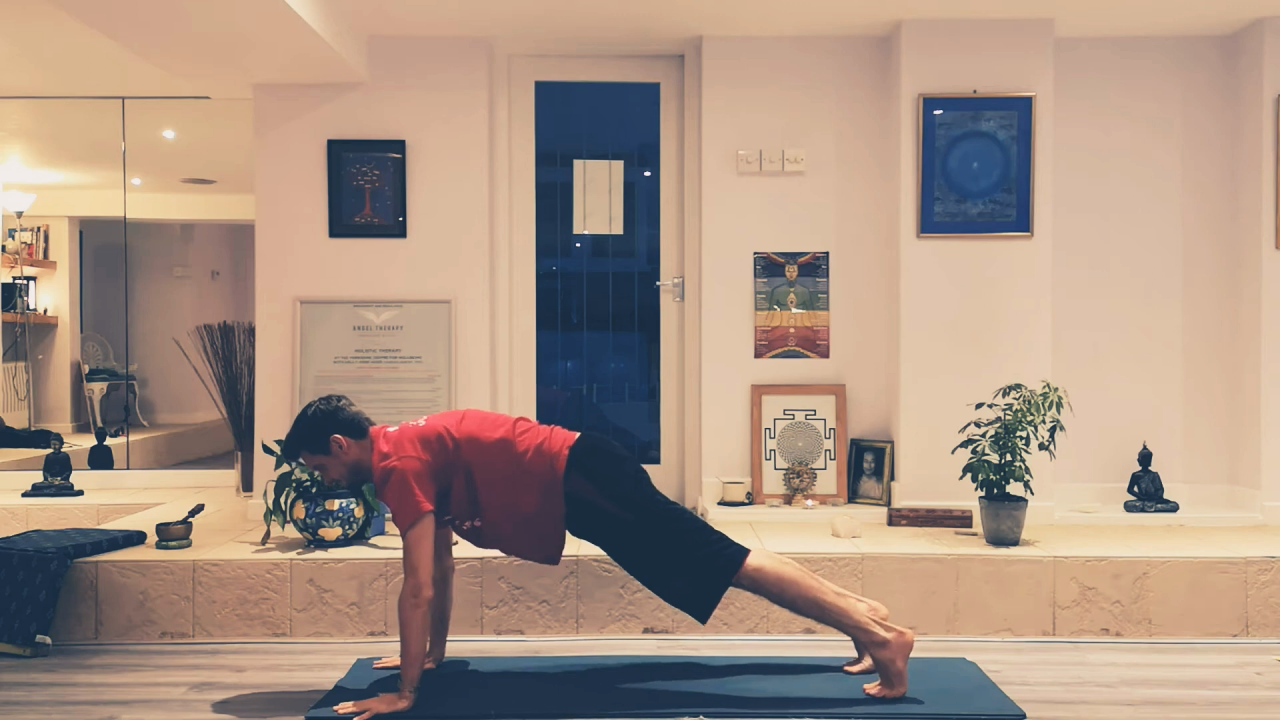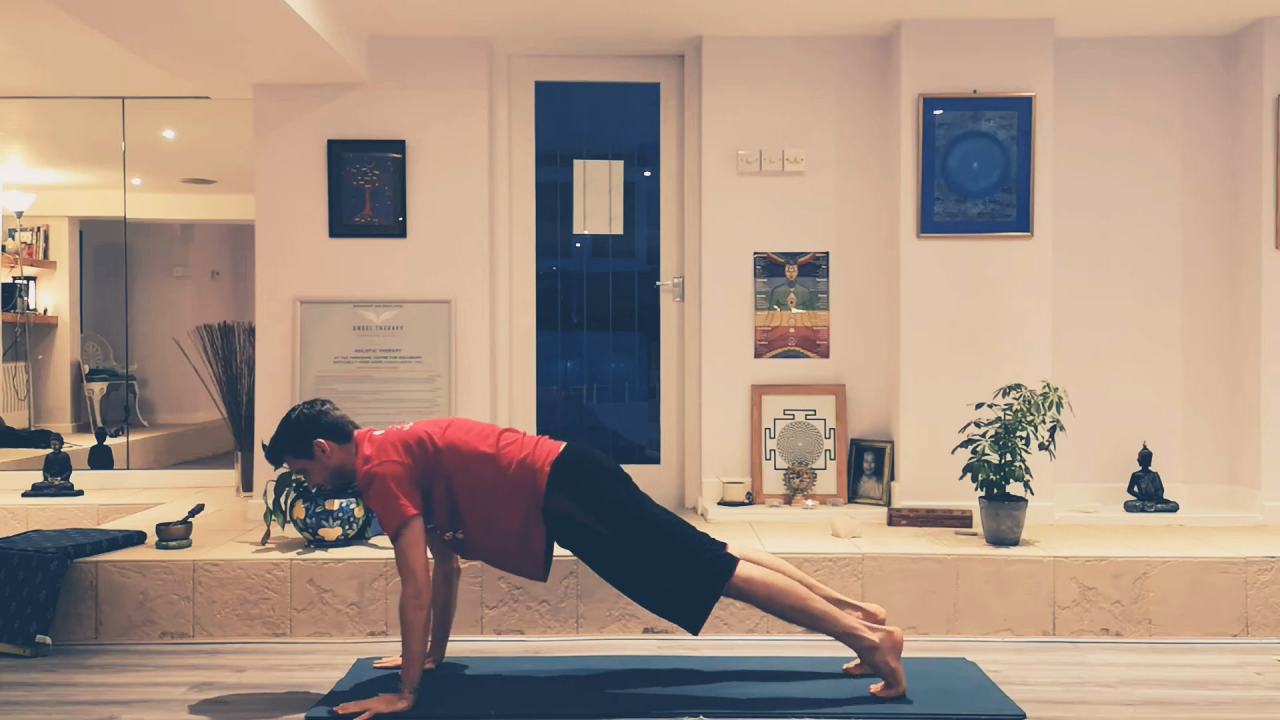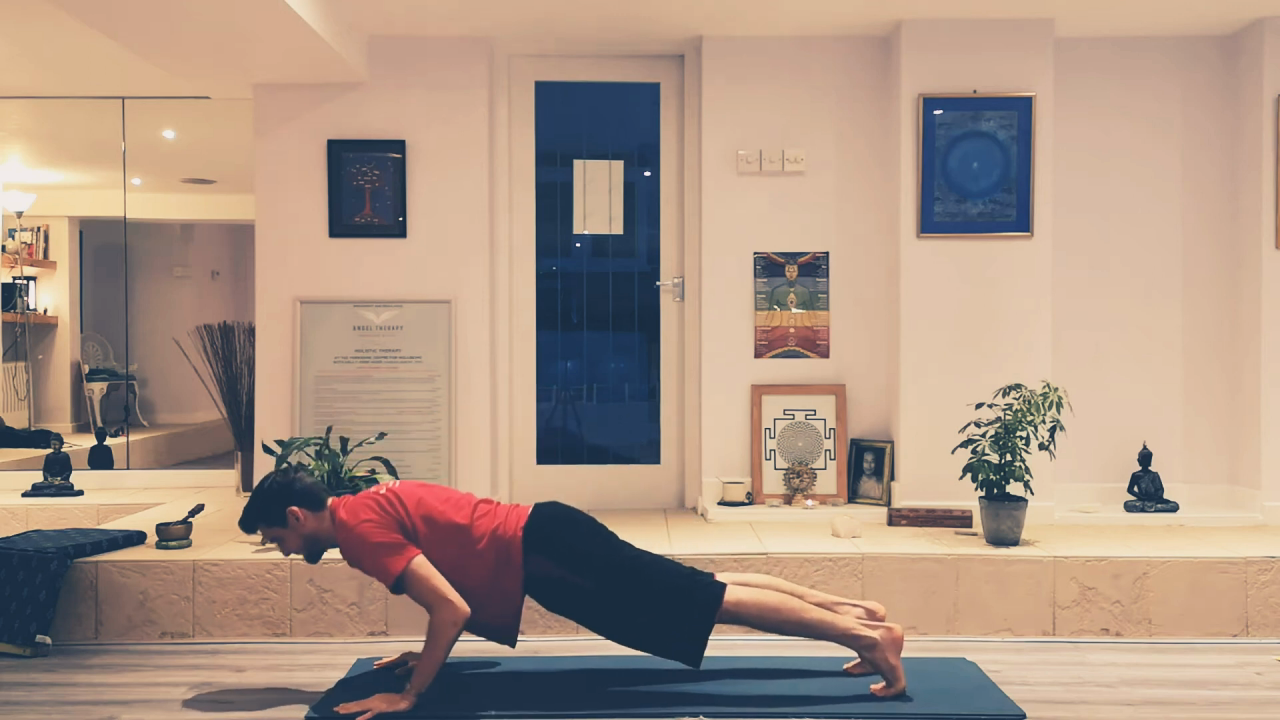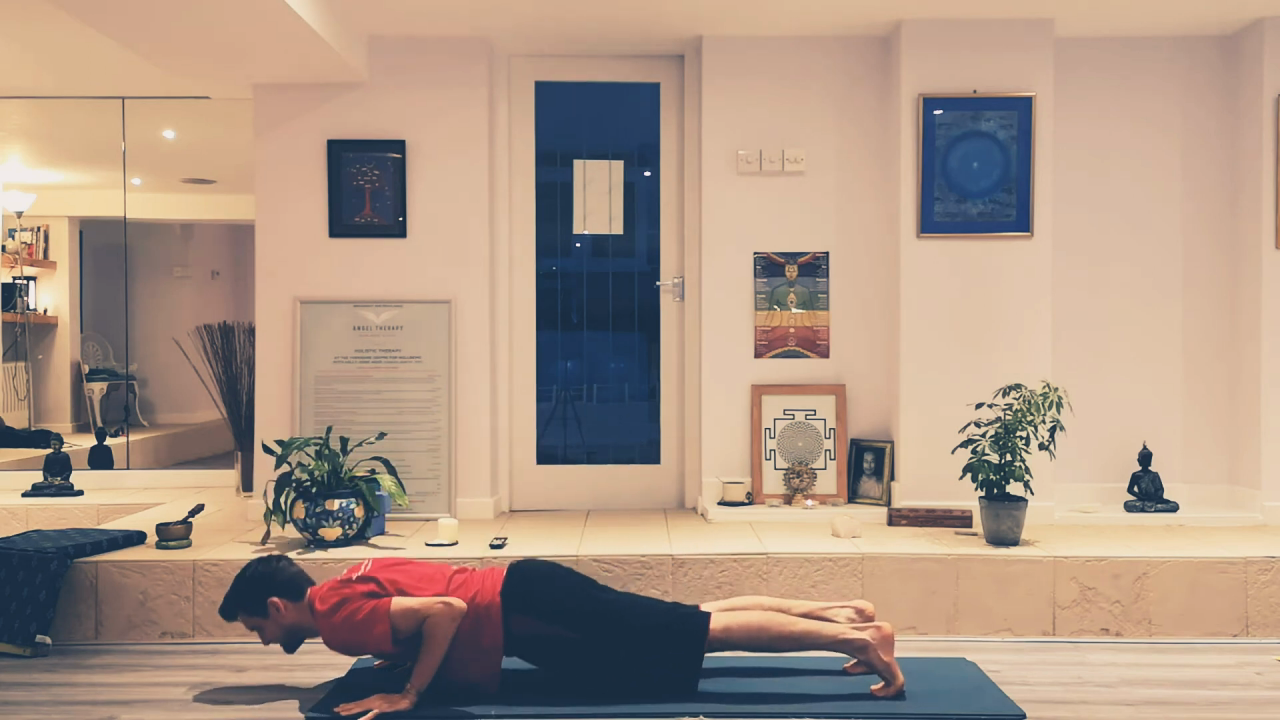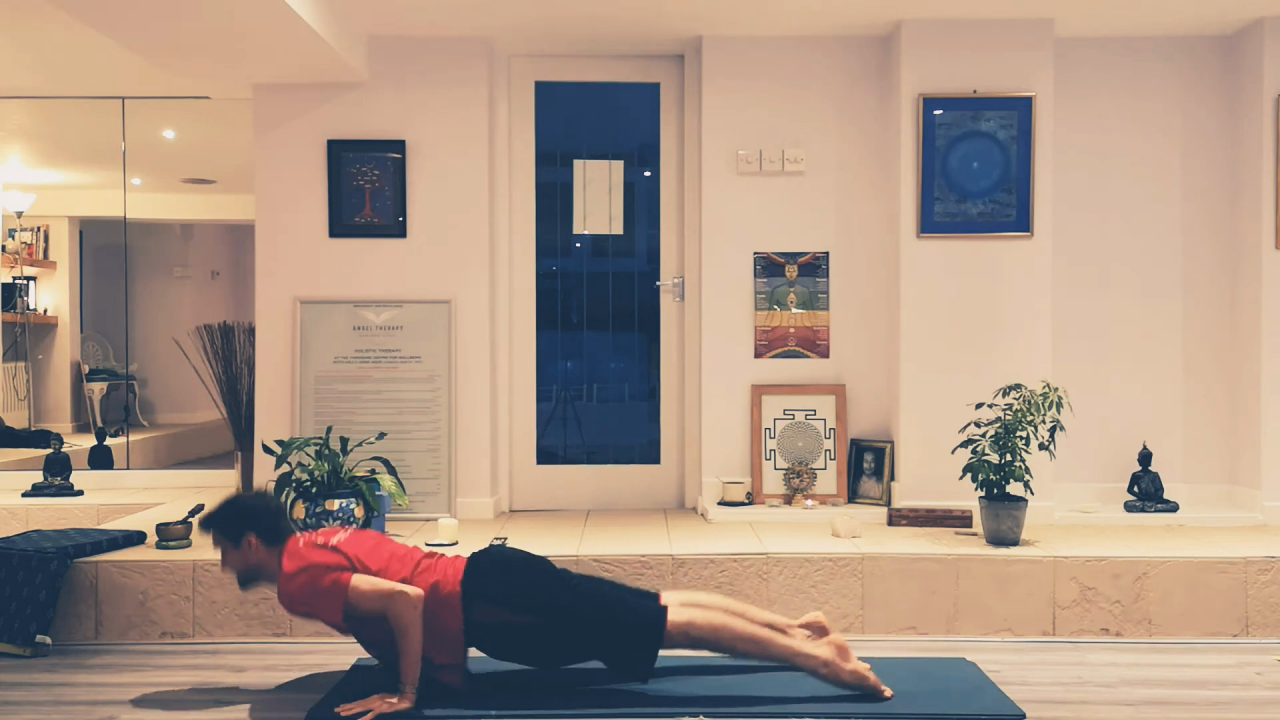
dt=0.5s
person 1, frame 1
left shoulder: (397, 465)
right shoulder: (413, 448)
left elbow: (419, 590)
right elbow: (441, 566)
right wrist: (433, 654)
left hip: (579, 482)
right hip: (579, 476)
left knee: (725, 566)
right knee: (728, 559)
left ankle: (877, 634)
right ankle: (861, 611)
person 1, frame 2
left shoulder: (379, 469)
right shoulder: (397, 451)
left elbow: (418, 591)
right elbow: (448, 559)
right wrist: (430, 655)
left hip: (564, 492)
right hip: (566, 481)
left knee: (717, 574)
right knee: (719, 561)
left ankle: (868, 637)
right ankle: (857, 611)
person 1, frame 3
left shoulder: (357, 528)
right shoulder: (374, 508)
left elbow: (452, 609)
right wrist: (426, 657)
left hip: (542, 552)
right hip: (543, 536)
left knee: (708, 605)
right knee: (711, 593)
left ankle: (865, 636)
right ankle: (856, 613)
person 1, frame 4
left shoulder: (337, 618)
right shoulder: (353, 586)
left elbow: (445, 609)
right wrist: (418, 657)
left hip: (524, 611)
right hip: (522, 590)
left knee: (703, 631)
right knee: (699, 617)
left ankle: (856, 637)
right ankle: (843, 613)
person 1, frame 5
left shoulder: (298, 579)
right shoulder: (325, 542)
left elbow: (404, 600)
right wrist: (433, 659)
left hip: (488, 599)
right hip: (489, 572)
left knee: (666, 625)
right knee: (663, 610)
left ankle: (816, 655)
right ankle: (798, 629)
